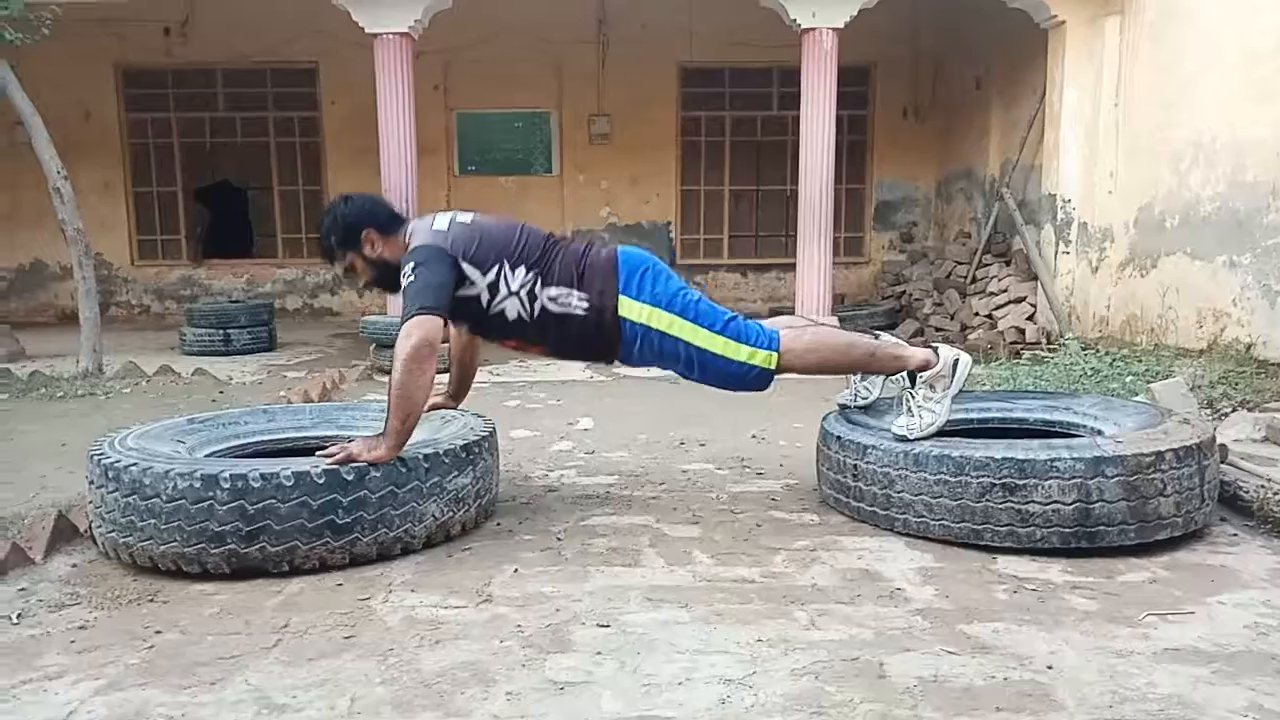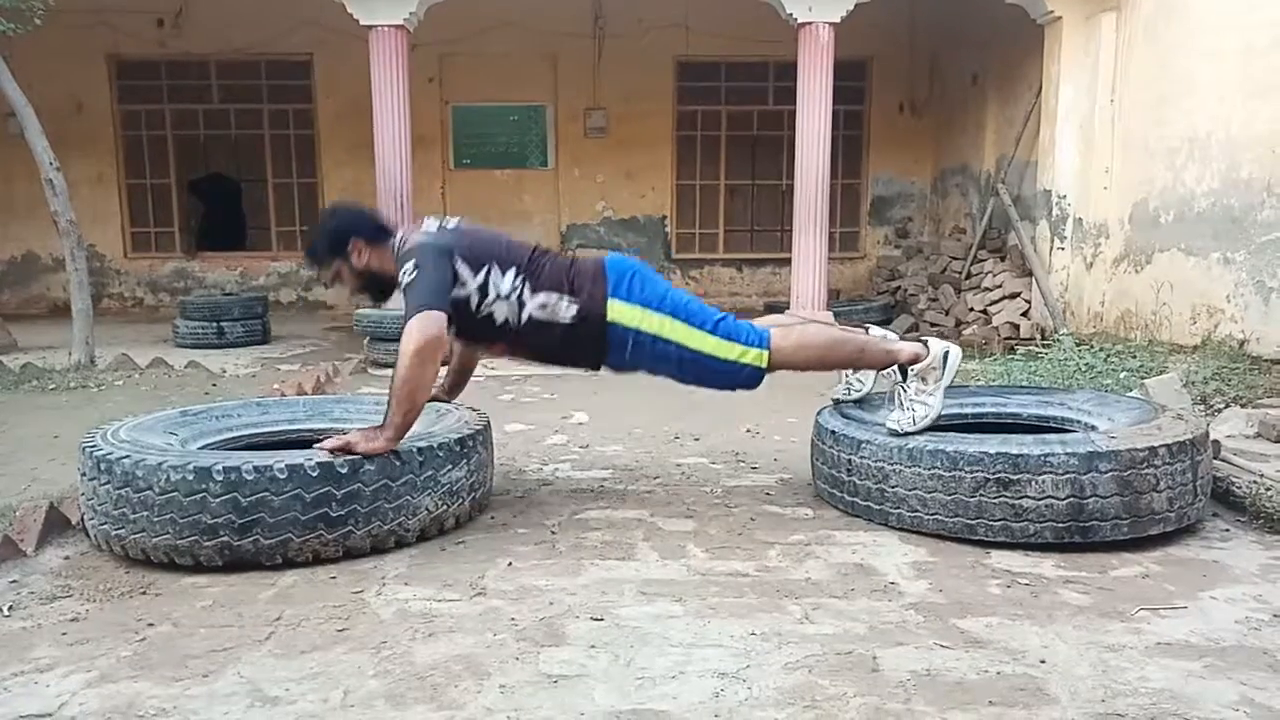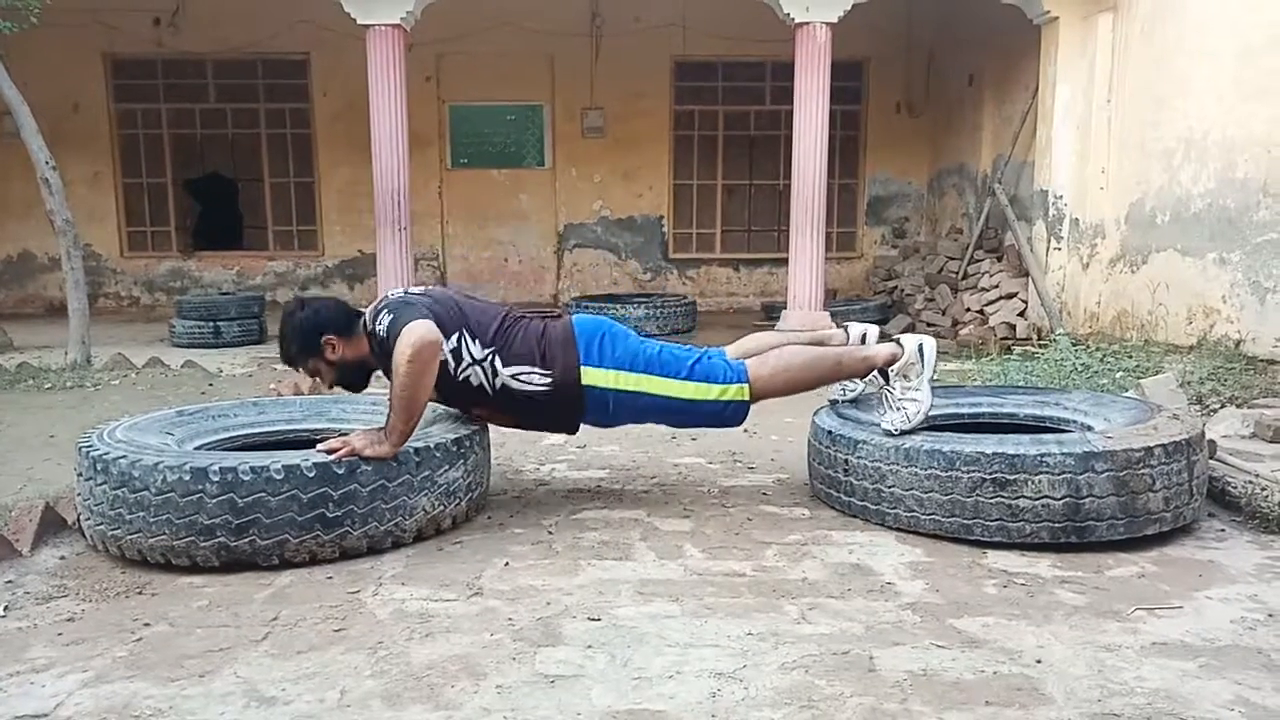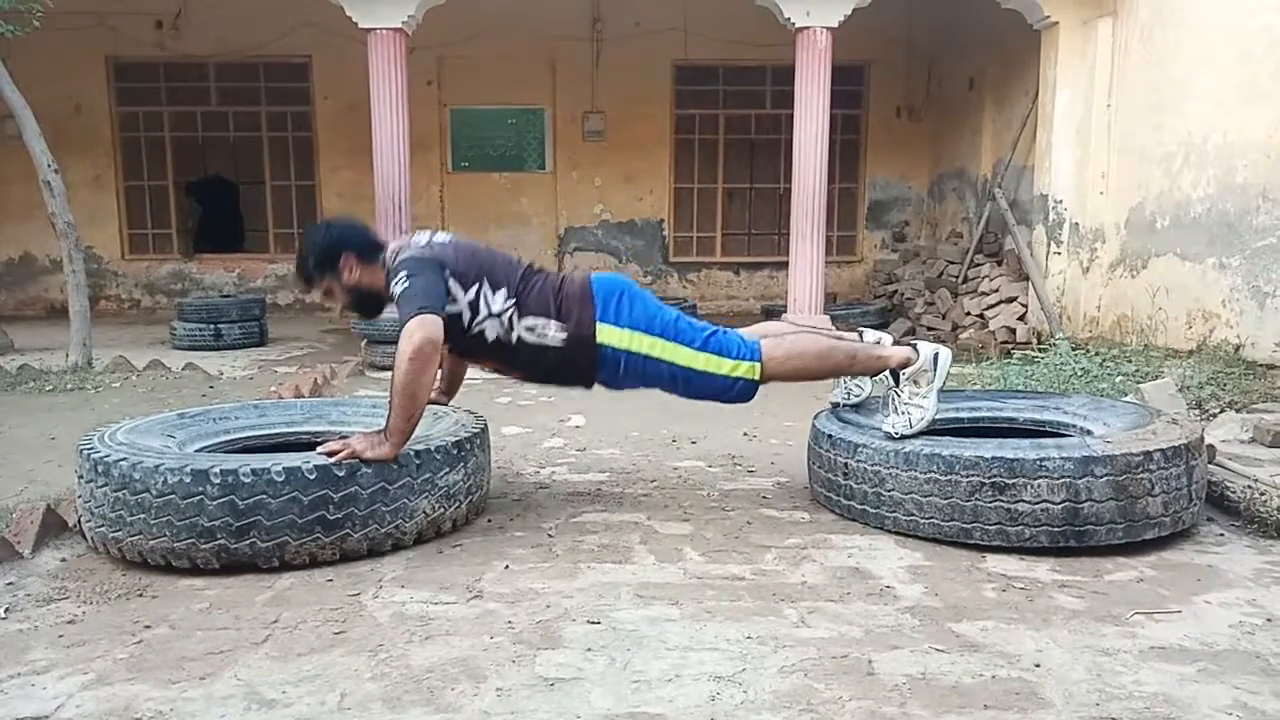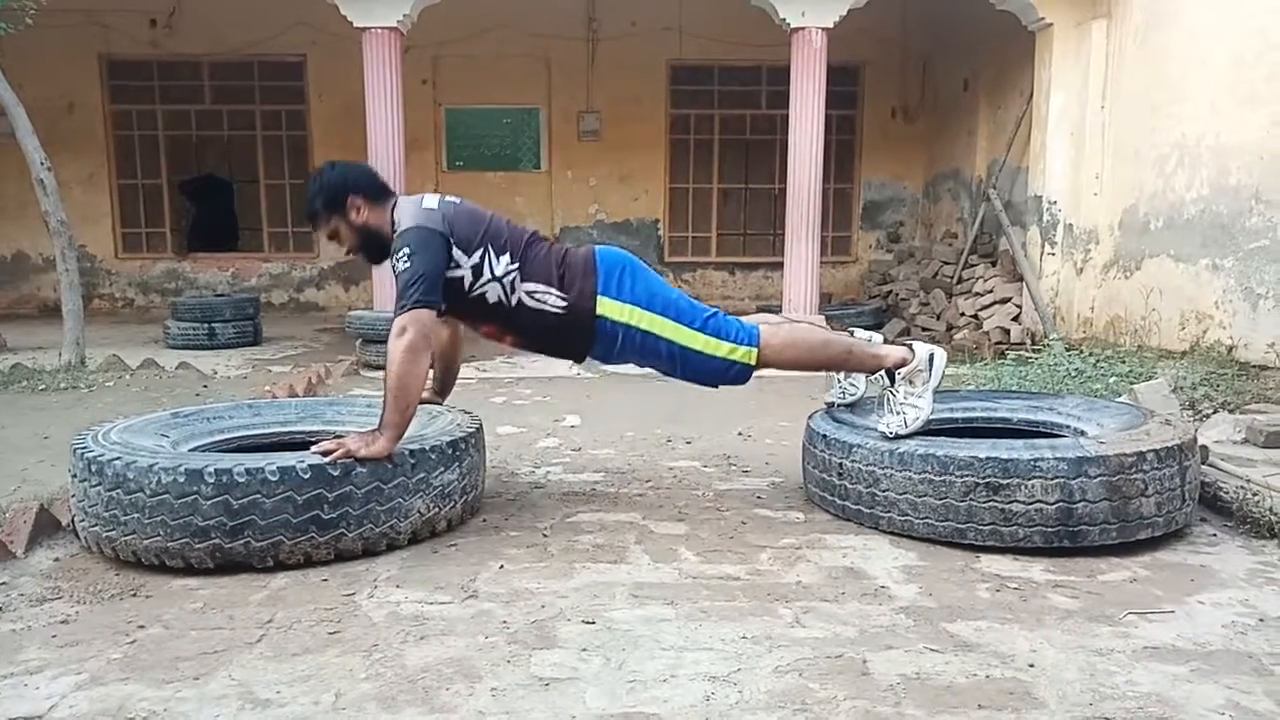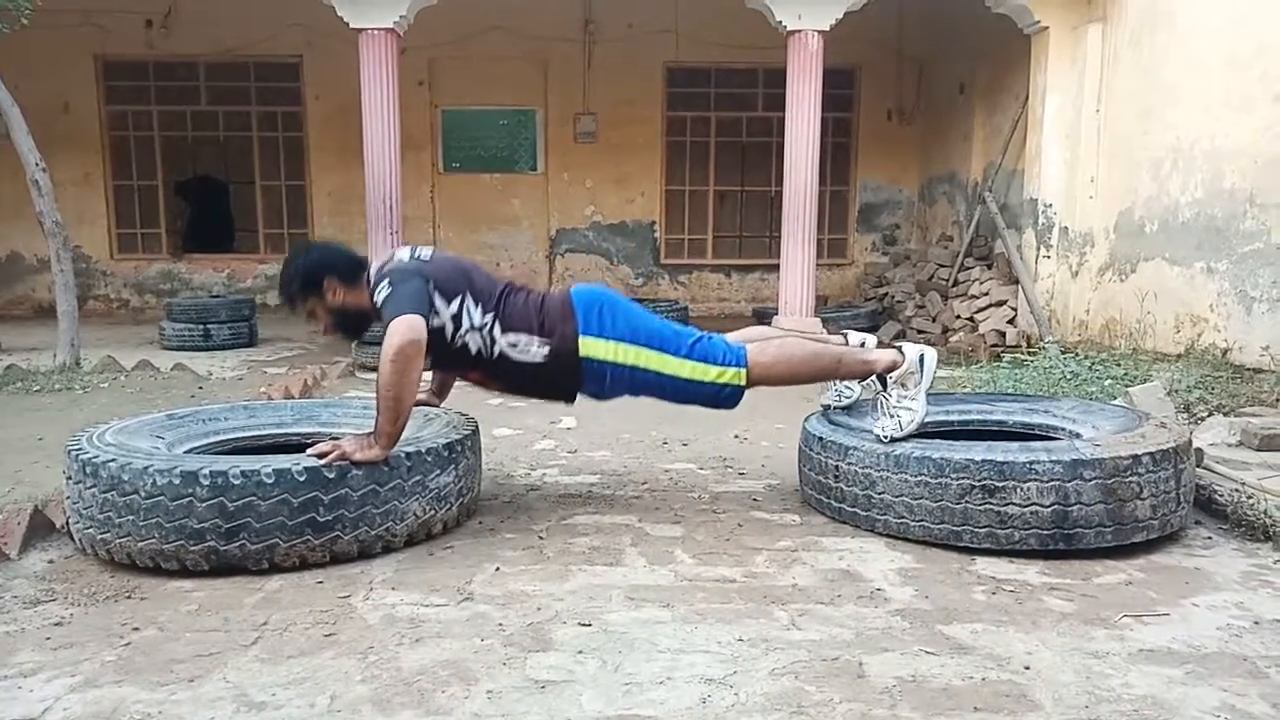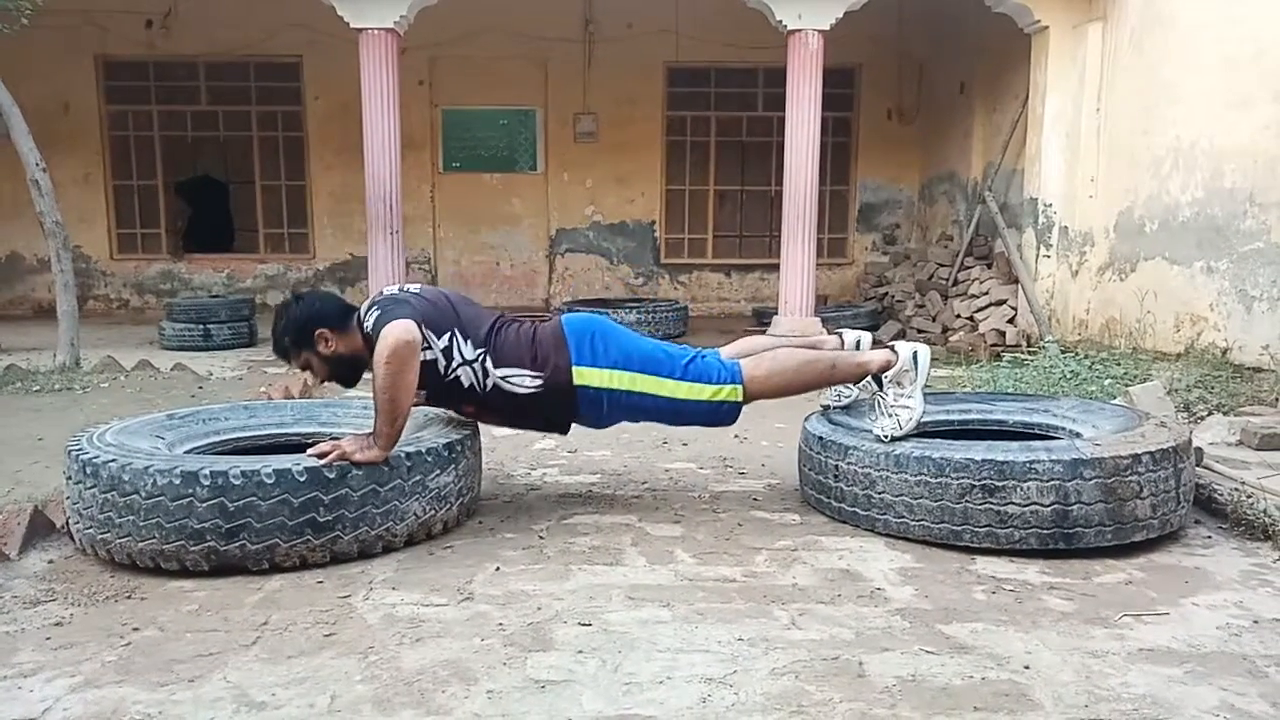
dt=0.7s
person 1, frame 1
left shoulder: (423, 252)
right shoulder: (441, 239)
left elbow: (418, 340)
right elbow: (467, 321)
left wrist: (388, 444)
right wrist: (454, 396)
left hip: (623, 303)
right hip: (616, 287)
left knee: (769, 354)
right knee: (751, 337)
left ankle: (926, 363)
right ankle: (881, 349)
person 1, frame 2
left shoulder: (417, 254)
right shoulder: (433, 248)
left elbow: (424, 339)
right elbow: (465, 329)
left wrist: (389, 432)
right wrist: (447, 392)
left hip: (612, 310)
right hip: (606, 303)
left knee: (759, 351)
right knee: (744, 338)
left ankle: (918, 357)
right ankle: (868, 336)
person 1, frame 3
left shoulder: (387, 318)
right shoulder: (405, 311)
left elbow: (422, 344)
left wrist: (390, 439)
right wrist: (420, 401)
left hip: (585, 368)
right hip: (578, 350)
left knee: (742, 382)
right knee: (727, 363)
left ankle: (895, 355)
right ankle: (849, 337)
person 1, frame 4
left shoulder: (406, 271)
right shoulder: (421, 260)
left elbow: (422, 340)
left wrist: (390, 439)
right wrist: (443, 390)
left hip: (603, 327)
right hip: (597, 314)
left knee: (754, 360)
right knee: (743, 345)
left ankle: (905, 360)
right ankle: (861, 340)
person 1, frame 5
left shoulder: (411, 232)
right shoulder: (425, 219)
left elbow: (413, 332)
right elbow: (450, 314)
left wrist: (385, 437)
right wrist: (438, 393)
left hip: (601, 301)
right hip: (594, 292)
left knee: (746, 349)
right knee: (736, 334)
left ankle: (901, 359)
right ankle: (862, 343)
person 1, frame 6
left shoulder: (392, 280)
right shoulder: (409, 274)
left elbow: (405, 345)
left wrist: (379, 441)
right wrist: (432, 397)
left hip: (586, 339)
right hip: (580, 329)
left knee: (738, 365)
right knee: (722, 346)
left ankle: (896, 364)
right ankle: (847, 344)
person 1, frame 7
left shoulder: (379, 313)
right shoulder: (403, 305)
left elbow: (402, 344)
left wrist: (380, 441)
right wrist: (417, 400)
left hip: (579, 367)
right hip: (573, 348)
left knee: (735, 382)
right knee: (720, 364)
left ankle: (888, 361)
right ankle: (843, 345)
